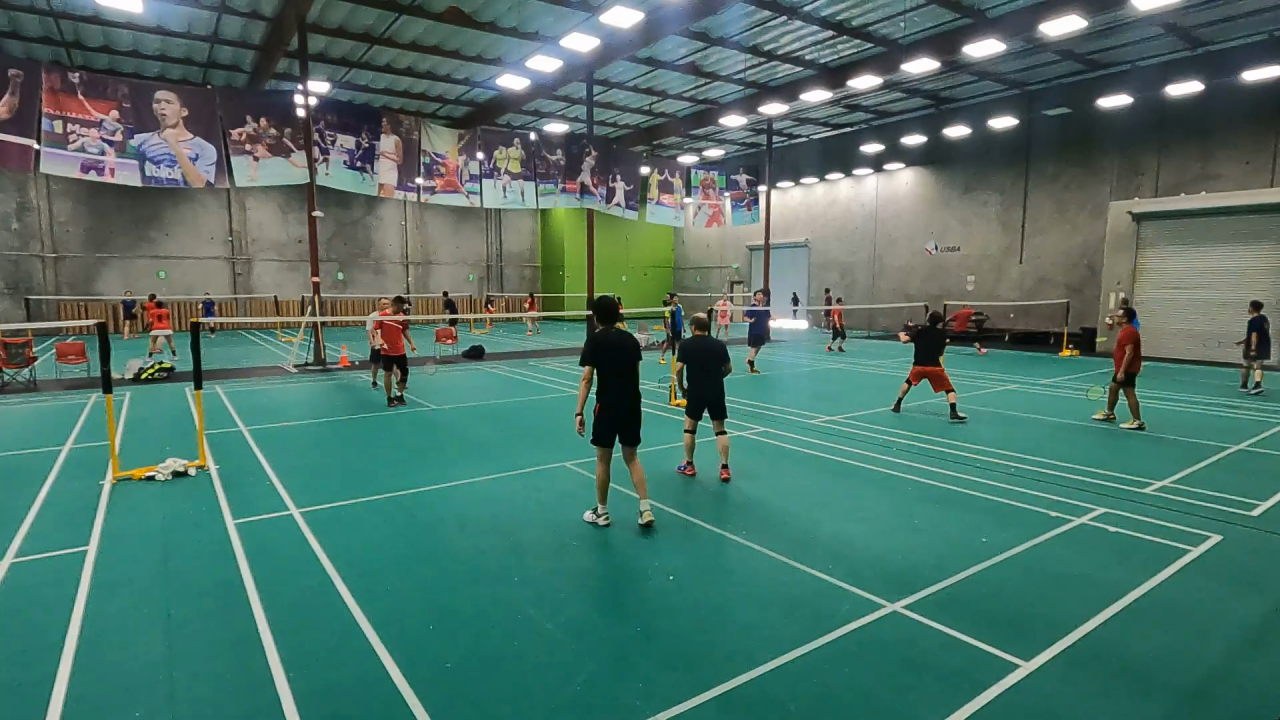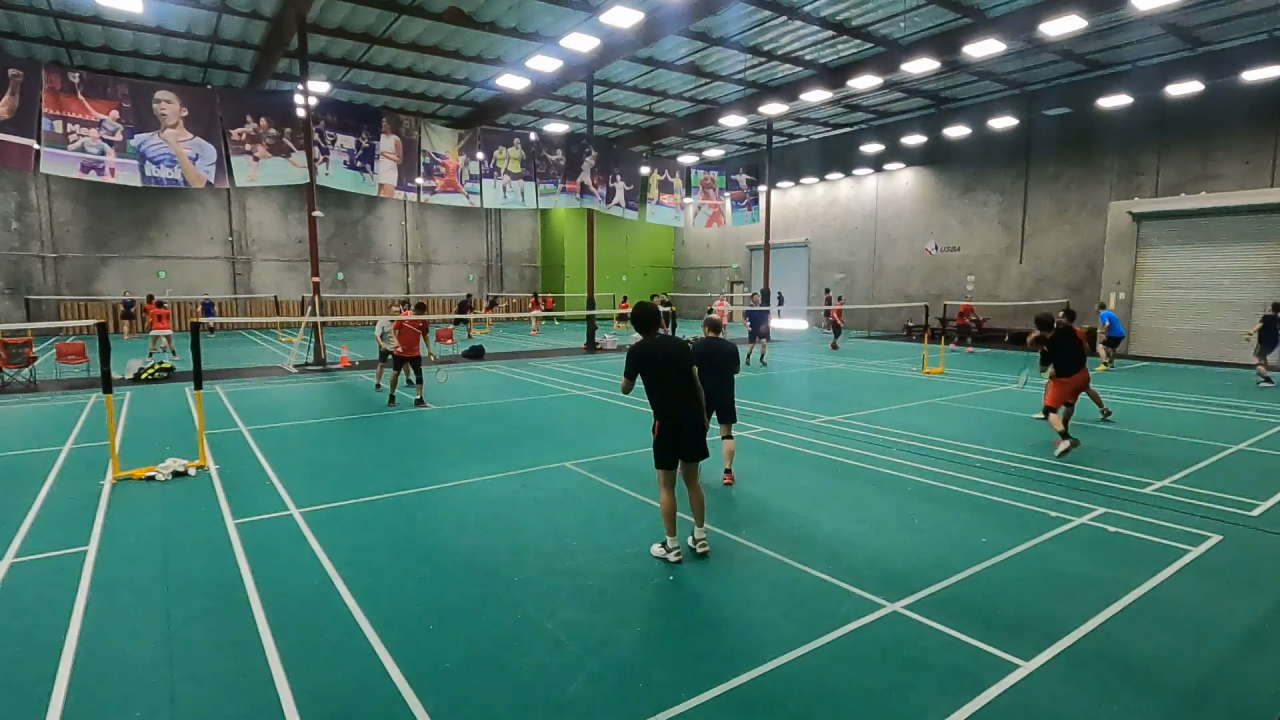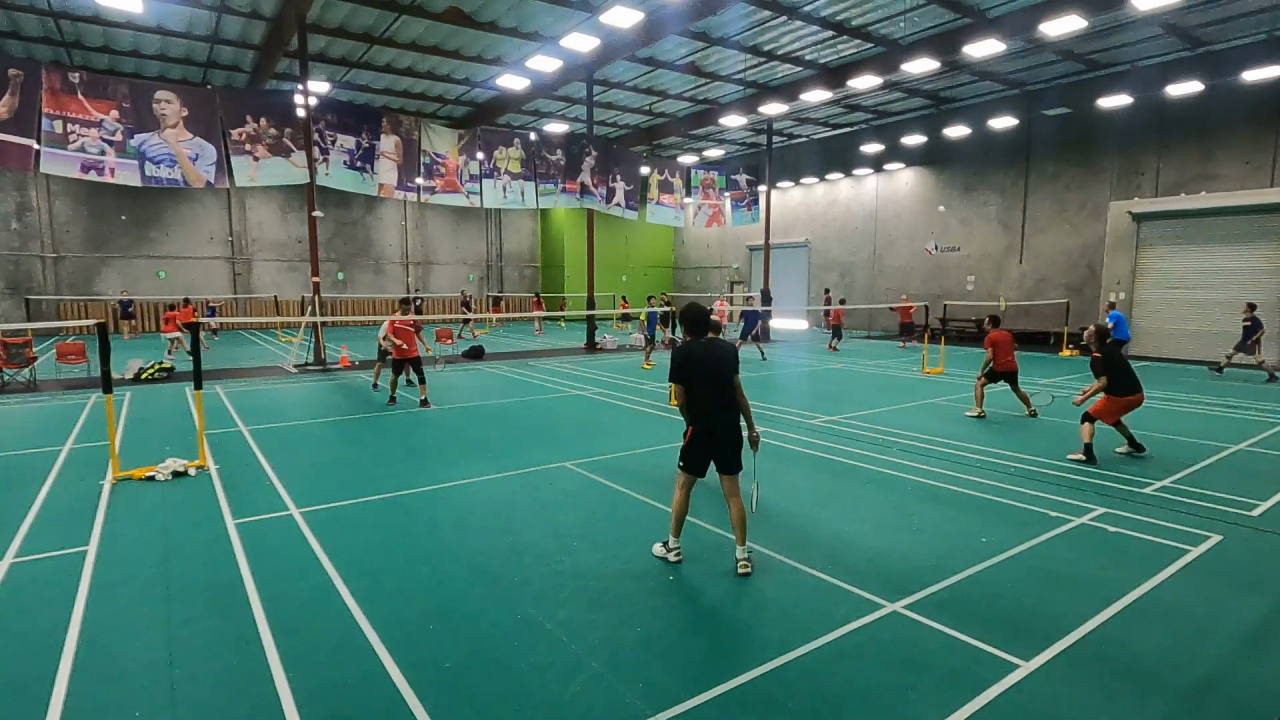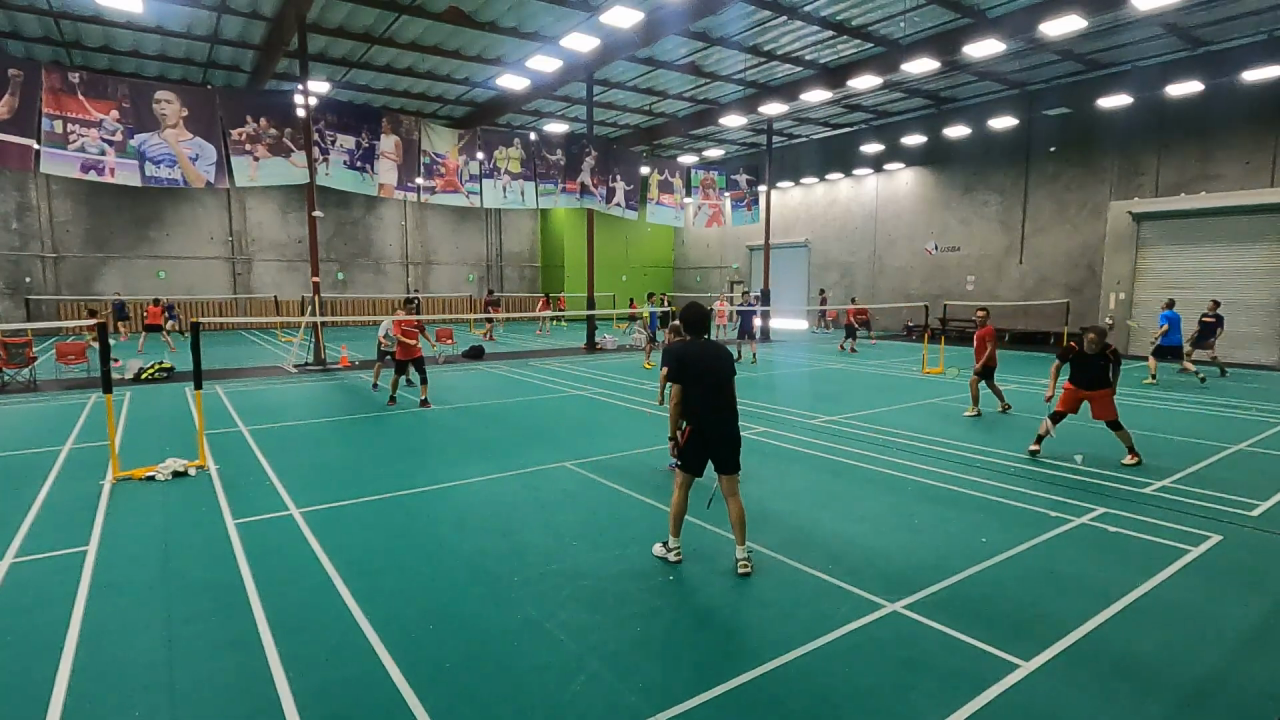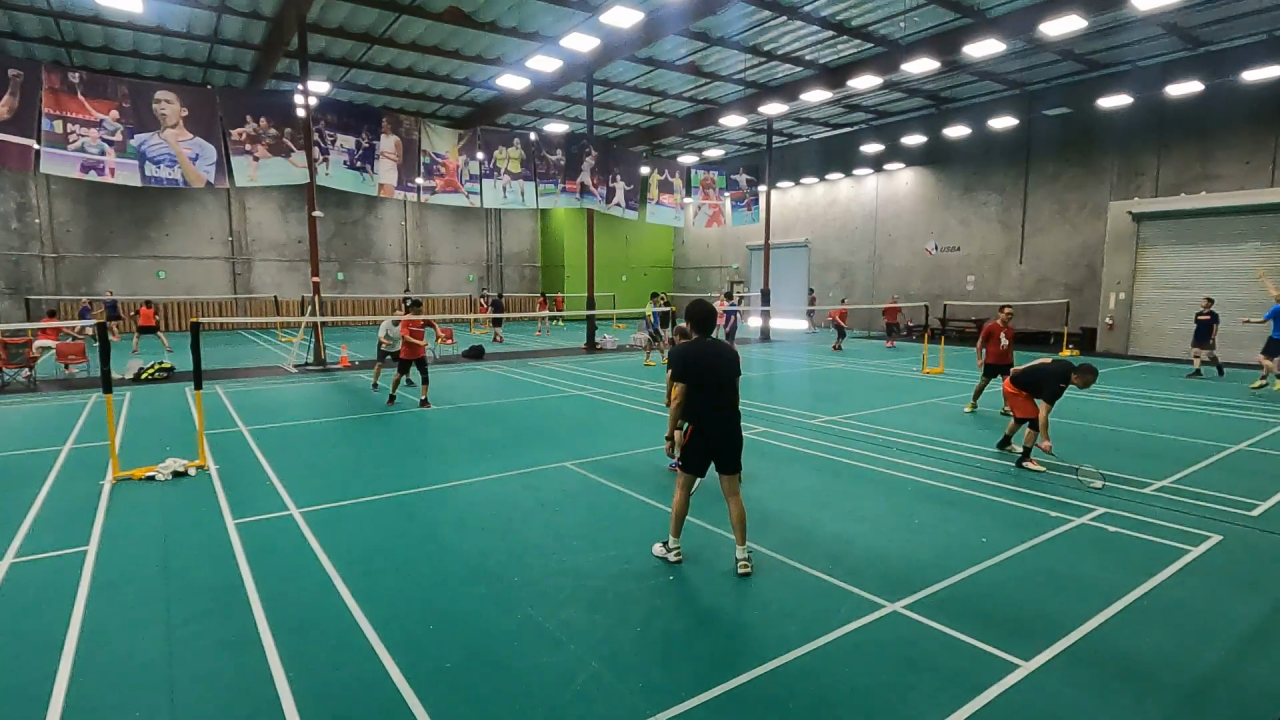
dt=1s
person 1, frame 1
left shoulder: (594, 340)
right shoulder: (631, 339)
left elbow: (586, 377)
left wrist: (579, 411)
left hip: (608, 407)
right hip: (633, 406)
left knee: (603, 461)
right knee: (632, 459)
left ankle: (601, 512)
right ankle: (645, 509)
person 1, frame 2
left shoulder: (637, 351)
right shoulder: (680, 344)
left elbow: (625, 388)
right elbow: (696, 384)
right wrist: (703, 415)
left hip: (668, 422)
right hip: (694, 417)
left knee: (666, 484)
right knee: (692, 479)
left ankle: (672, 546)
right ankle: (700, 537)
person 1, frame 3
left shoulder: (682, 352)
right shoulder: (727, 348)
left elbow: (681, 401)
right elbow: (739, 393)
right wrist: (751, 428)
left hip: (701, 428)
right hip: (730, 428)
left knee: (682, 487)
right knee: (733, 493)
left ankle: (673, 547)
right ankle: (742, 556)
person 1, frame 4
left shoulder: (679, 352)
right shoulder: (723, 351)
left elbow: (676, 401)
right elbow: (731, 394)
left wrist: (672, 434)
left hip: (698, 429)
right hip: (727, 428)
left knee: (681, 487)
right knee: (732, 493)
left ankle: (673, 547)
right ankle: (742, 556)
person 1, frame 5
left shoulder: (683, 352)
right shoulder: (729, 351)
left elbow: (678, 399)
right elbow: (735, 394)
left wrist: (670, 435)
left hip: (700, 429)
right hip: (730, 428)
left knee: (683, 487)
right knee: (733, 493)
left ankle: (673, 547)
right ankle: (742, 556)
